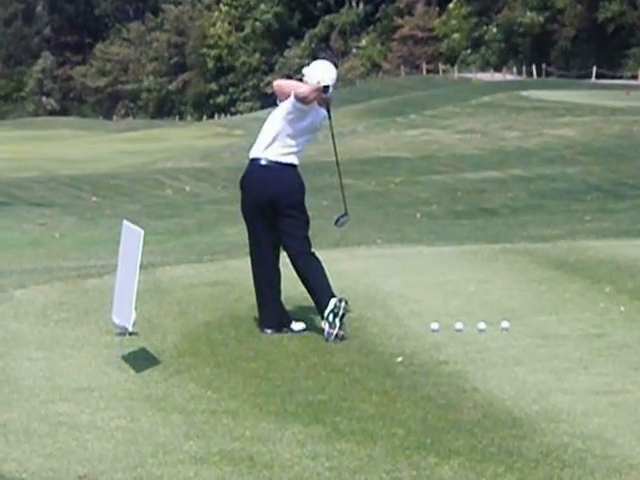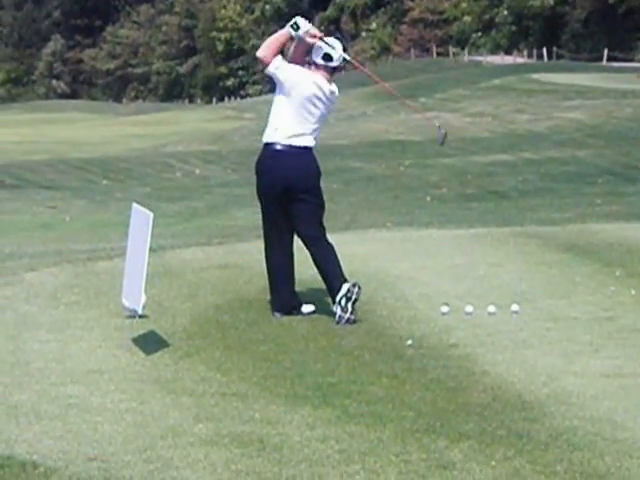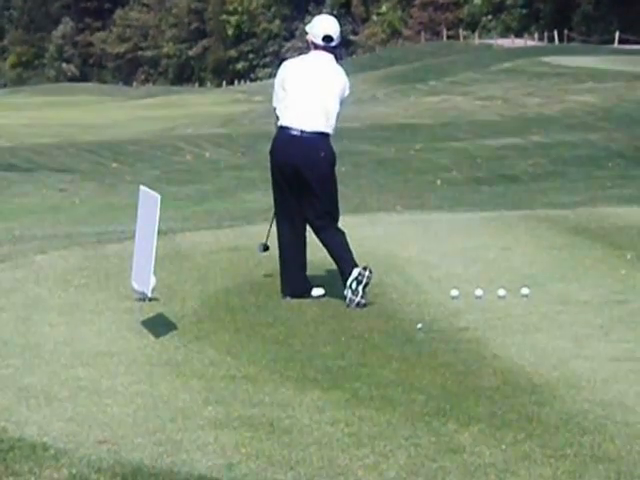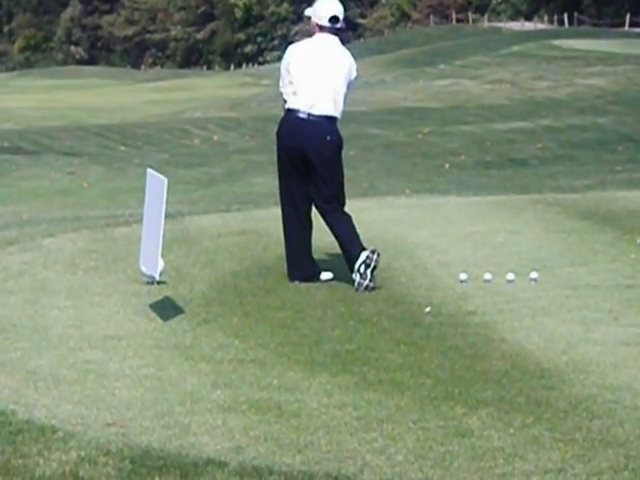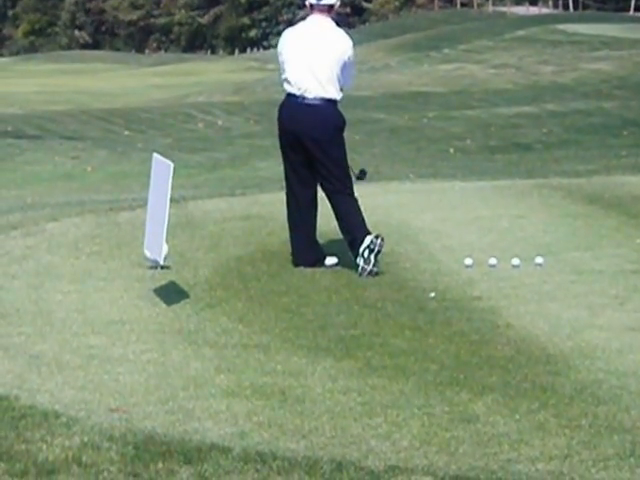
dt=1s
person 1, frame 1
left shoulder: (302, 105)
right shoulder: (320, 114)
left elbow: (301, 93)
right elbow: (279, 85)
left wrist: (315, 88)
right wrist: (320, 93)
left hip: (258, 177)
right hip: (287, 179)
left knee: (264, 253)
right knee: (300, 249)
left ankle: (272, 318)
right ankle: (329, 303)
person 1, frame 2
left shoulder: (297, 77)
right shoulder: (330, 93)
left elbow: (263, 55)
right elbow: (297, 60)
left wrist: (294, 28)
right wrist: (303, 36)
left hip: (273, 161)
right hip: (304, 163)
left knee: (277, 236)
right knee: (314, 233)
left ankle: (284, 302)
right ankle: (340, 288)
person 1, frame 3
left shoulder: (289, 67)
right shoulder: (340, 77)
left elbow: (278, 110)
right elbow: (333, 111)
left hip: (285, 144)
right hip: (317, 148)
left knee: (288, 217)
right knee: (323, 219)
left ankle: (294, 284)
right ankle: (351, 272)
person 1, frame 4
left shoulder: (295, 50)
right shoulder: (346, 60)
left elbow: (285, 92)
right elbow: (342, 100)
left hip: (292, 126)
right hip: (323, 131)
left knee: (294, 201)
right knee: (330, 202)
left ankle: (302, 268)
right ankle: (359, 256)
person 1, frame 5
left shoulder: (289, 36)
right shoulder: (341, 40)
left elbow: (286, 75)
right elbow: (344, 83)
left hip: (291, 111)
right hip: (323, 115)
left knee: (299, 185)
right knee: (338, 185)
left ankle: (306, 253)
right ankle: (362, 241)
